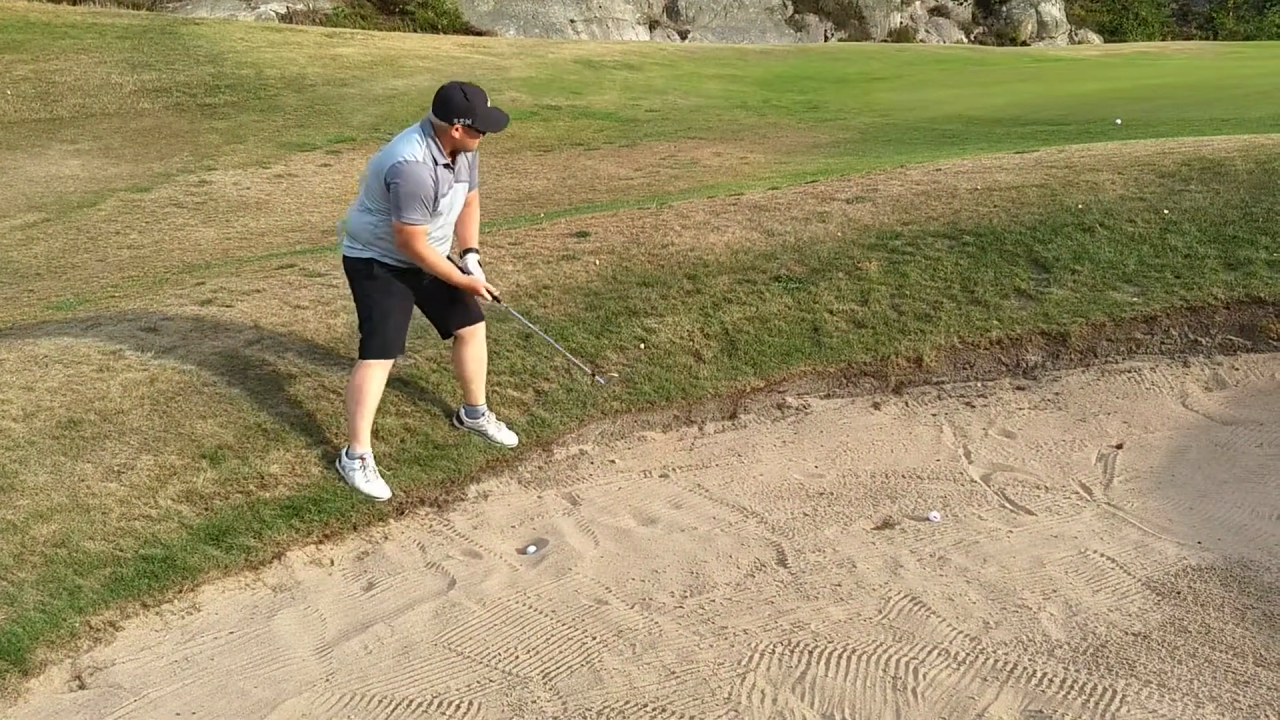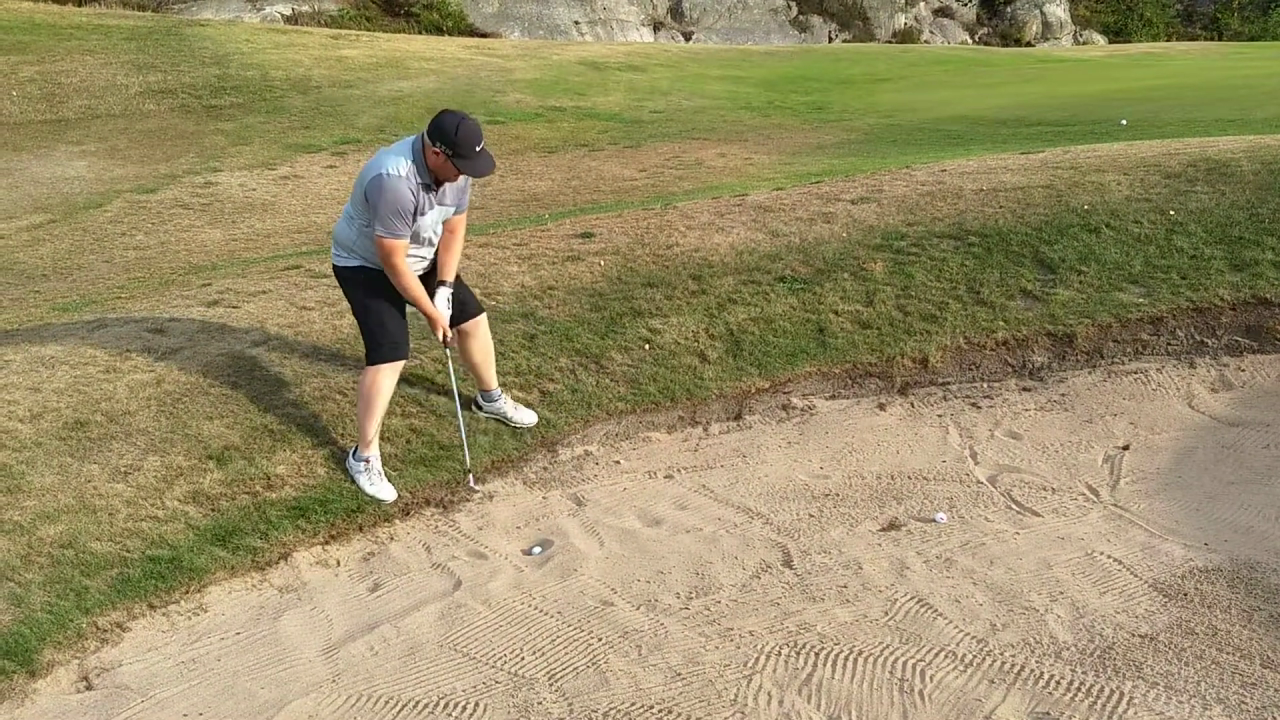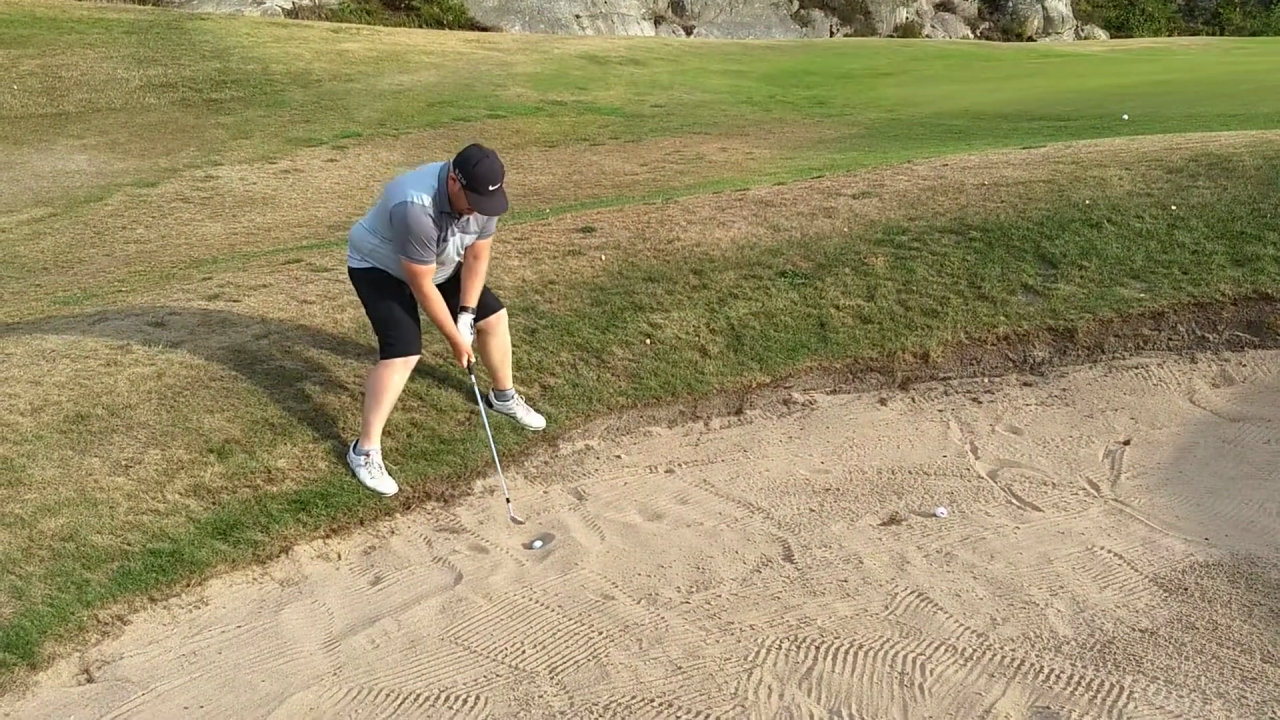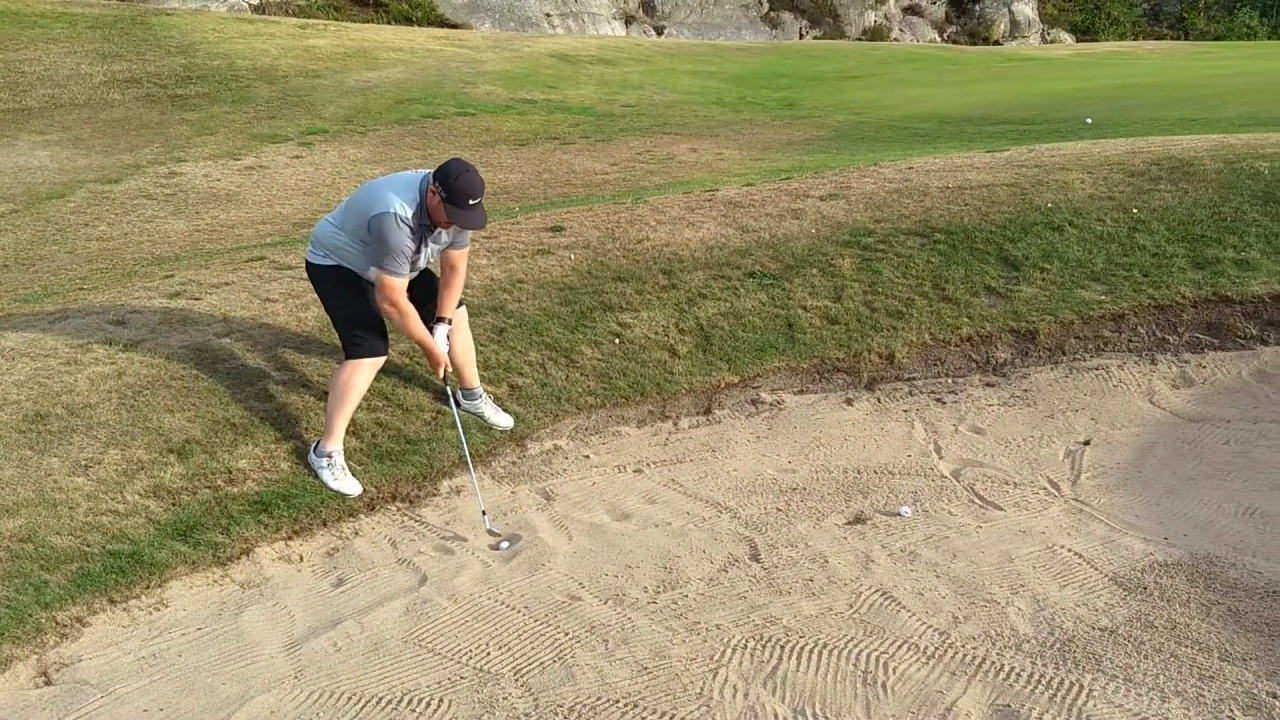
dt=0.5s
person 1, frame 1
left shoulder: (462, 147)
right shoulder: (413, 166)
left elbow: (469, 201)
right elbow: (411, 245)
left wrist: (471, 256)
right wrist: (462, 280)
left hip: (428, 256)
right hip: (378, 261)
left knee: (471, 326)
right knee: (380, 353)
left ankle: (475, 413)
right ankle: (356, 455)
person 1, frame 2
left shoulder: (455, 167)
right shoulder: (394, 180)
left elbow: (453, 229)
right elbow: (391, 260)
left wrist: (444, 288)
right wrist: (430, 312)
left hip: (422, 261)
right hip: (367, 265)
left knee: (473, 319)
right knee: (388, 357)
left ankle: (492, 398)
right ankle: (363, 457)
person 1, frame 3
left shoulder: (481, 194)
right shoulder: (416, 207)
left elbow: (476, 256)
right elbow: (421, 285)
left wrist: (466, 315)
right wrist: (455, 338)
left hip: (439, 265)
right hip: (380, 268)
left knee: (494, 316)
right knee: (402, 354)
left ankle: (504, 397)
right ankle: (365, 451)
person 1, frame 4
left shoulder: (454, 204)
right shoulder: (395, 217)
left elbow: (455, 267)
right elbow: (391, 301)
left wrist: (441, 325)
right wrist: (431, 347)
left hip: (397, 267)
right hip: (337, 265)
left knee: (455, 312)
right knee: (369, 353)
left ankle: (472, 395)
right ankle: (327, 452)
